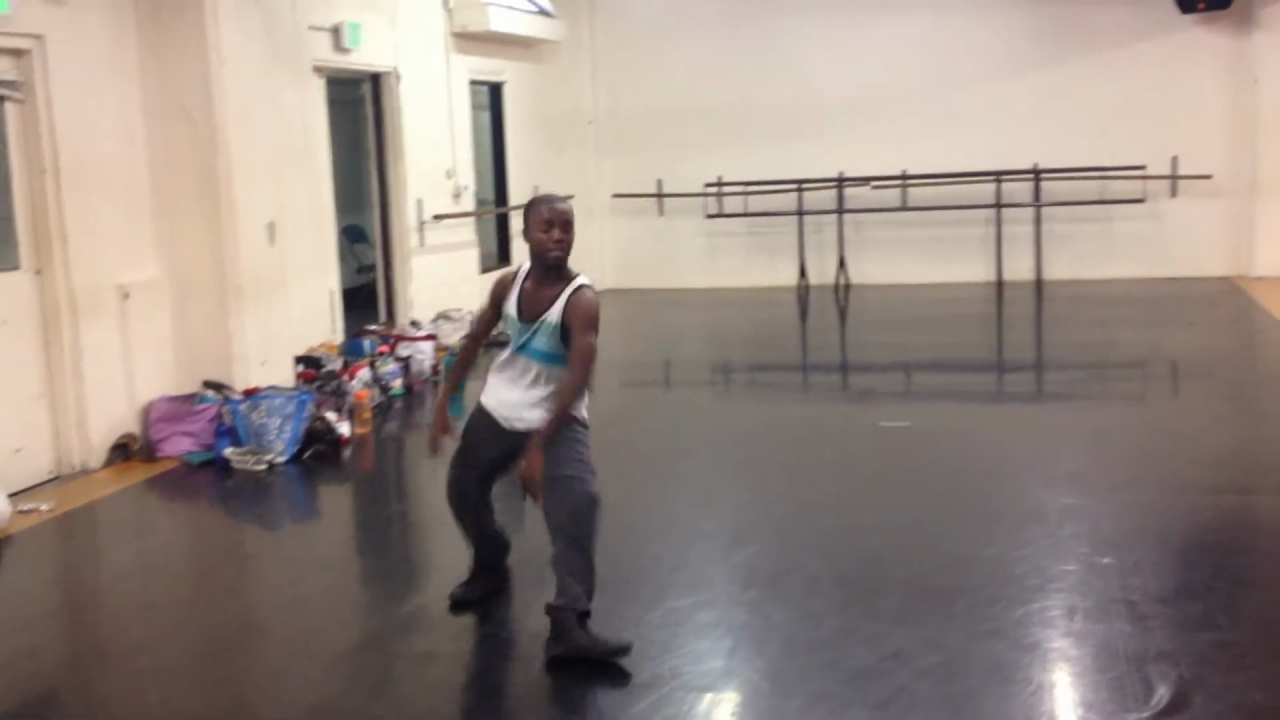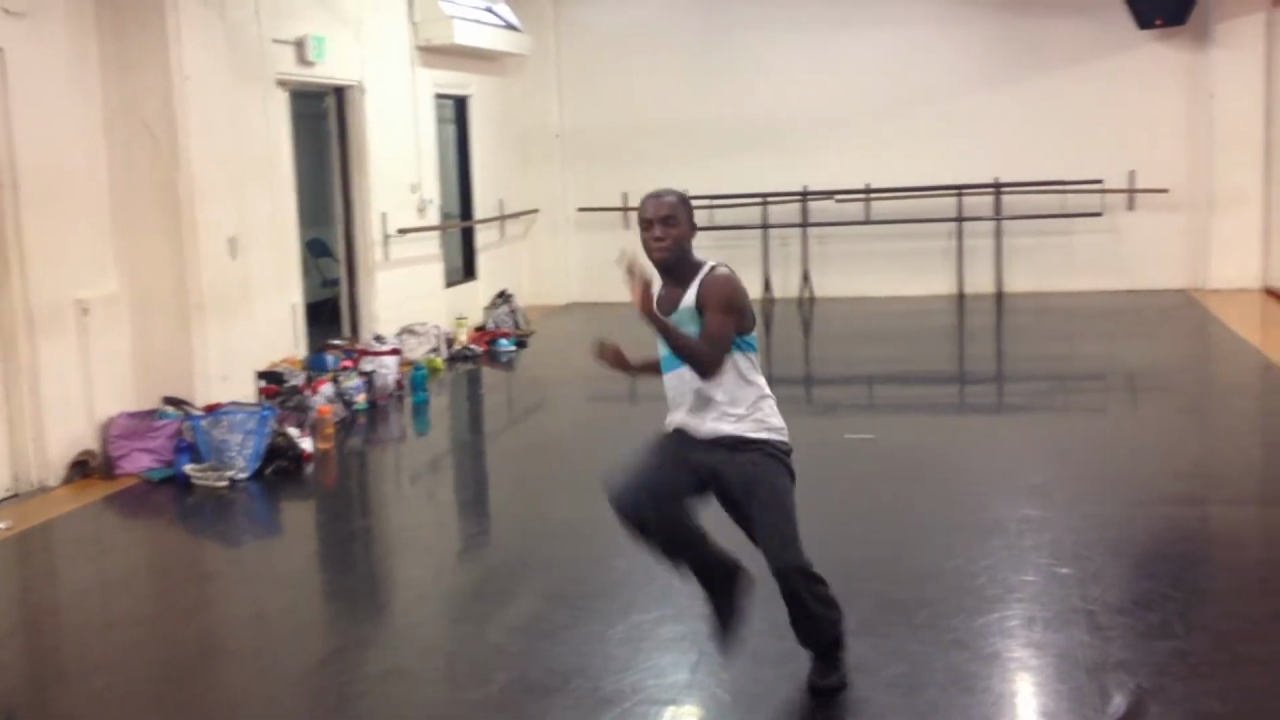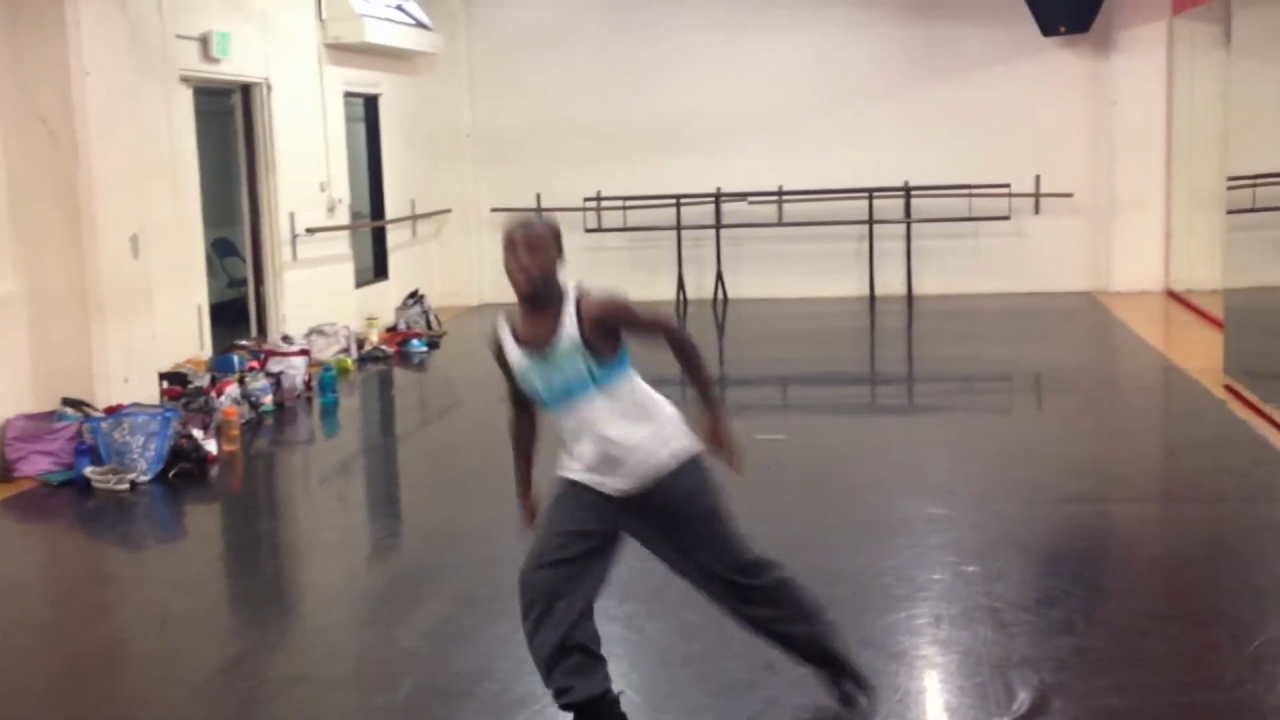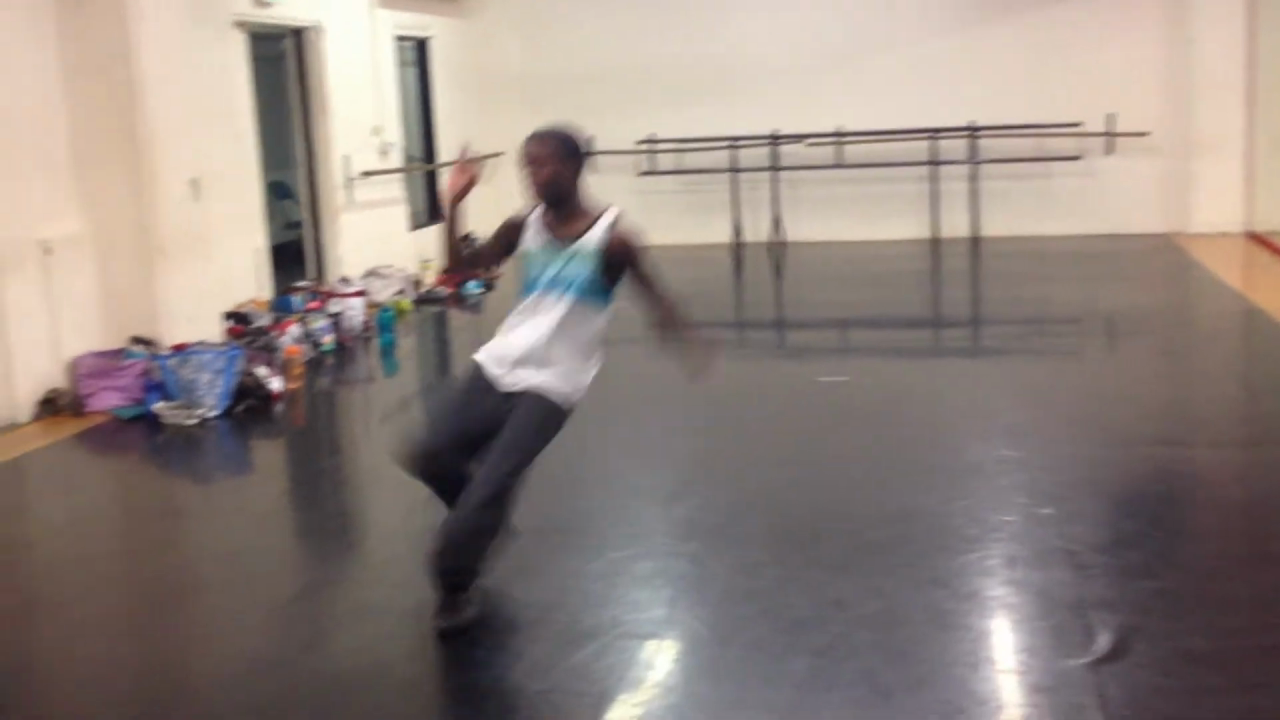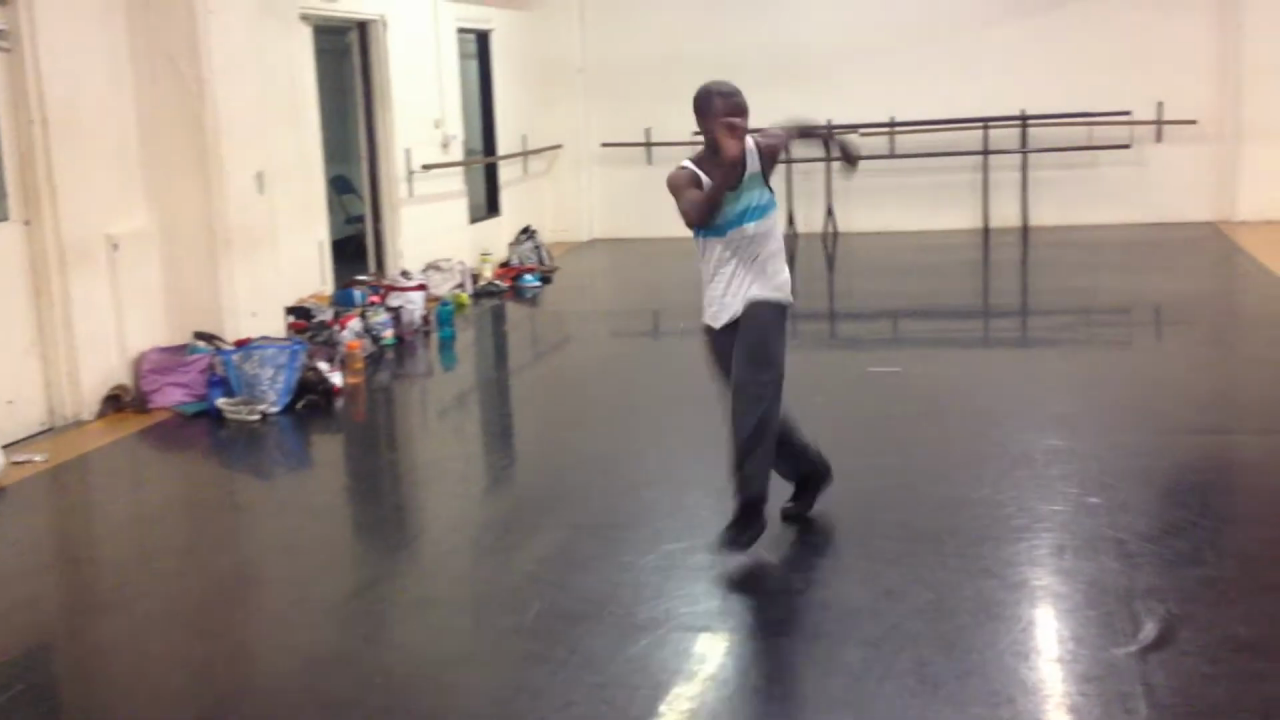
dt=0.5s
person 1, frame 1
left shoulder: (582, 302)
right shoulder: (509, 284)
left elbow: (577, 381)
right elbow: (474, 342)
left wrist: (539, 449)
right wrist: (442, 405)
left hip: (560, 419)
right hip: (498, 410)
left knee: (577, 503)
right knee: (464, 492)
left ankle: (568, 626)
right ankle: (489, 570)
person 1, frame 2
left shoulder: (721, 285)
right shoulder: (659, 296)
left elbow: (709, 362)
left wrist: (651, 317)
right wrist: (631, 364)
left hip: (749, 437)
right hip: (693, 433)
left knee: (785, 561)
right knee: (632, 501)
left ankle: (827, 650)
right ankle: (719, 575)
person 1, frame 3
left shoulder: (594, 311)
right shoulder: (503, 340)
left elbow: (675, 335)
right elbow: (523, 411)
left wrist: (712, 410)
right wrist: (524, 486)
left hip: (661, 462)
right hip: (589, 481)
left knee: (736, 572)
right knee: (543, 583)
left ankle: (834, 664)
person 1, frame 4
left shoulder: (611, 238)
right shoulder: (523, 226)
left elbow: (655, 301)
right elbow: (460, 267)
left wrist: (687, 342)
right wrist: (455, 205)
left hip: (549, 384)
right hip: (499, 363)
left knee: (490, 488)
right knee: (431, 457)
left ankle: (455, 583)
person 1, frame 5
left shoulder: (761, 149)
right shoulder: (685, 177)
left elbow: (795, 128)
right elbow: (698, 217)
left wrist: (836, 141)
right wrist: (725, 162)
left hip: (764, 291)
right hip: (722, 301)
left knee: (754, 397)
right knee: (749, 399)
left ankle: (749, 509)
right ankle: (809, 472)
